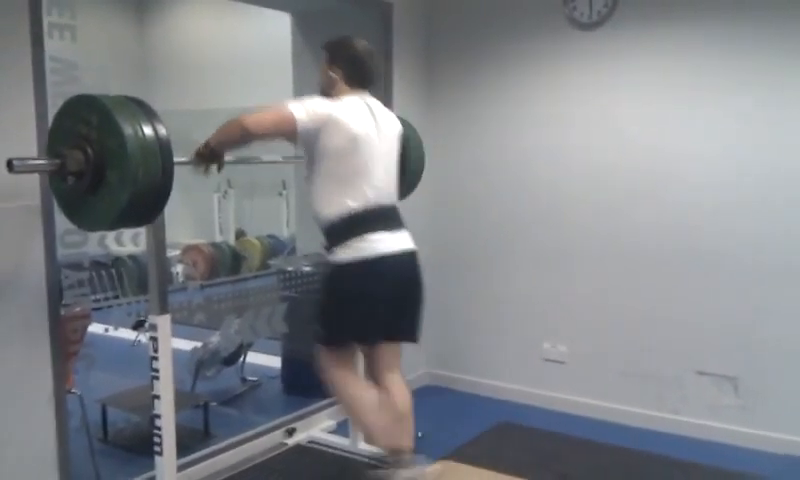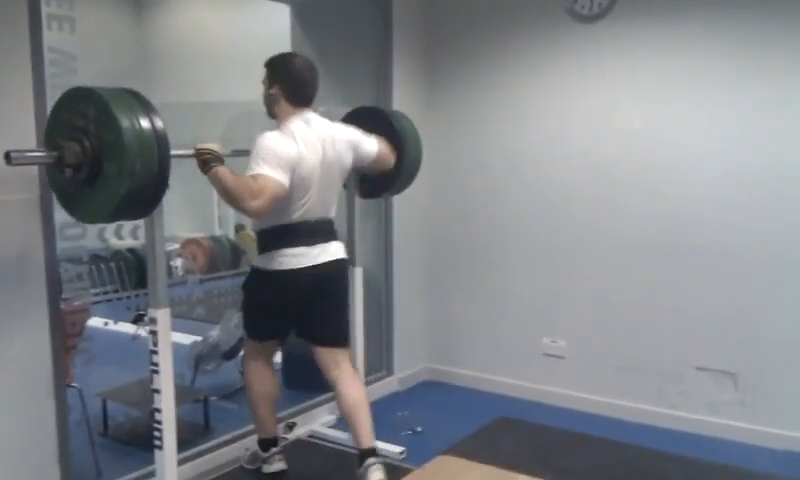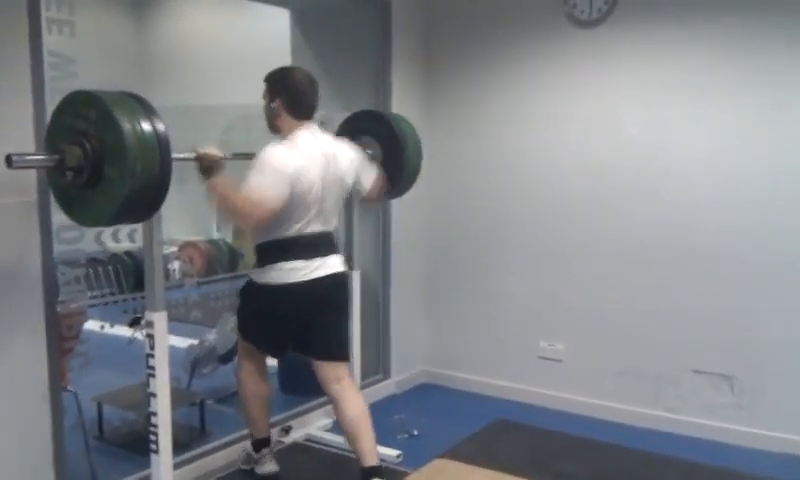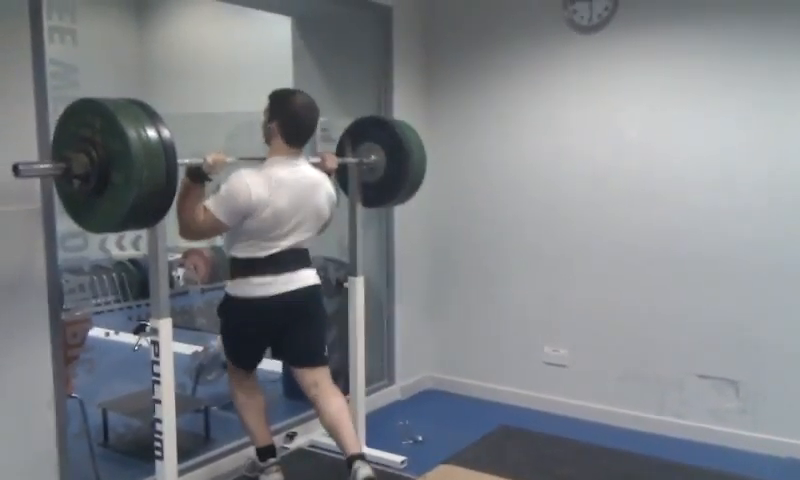
dt=0.5s
person 1, frame 1
left shoulder: (326, 113)
right shoulder: (387, 118)
left elbow: (250, 125)
left wrist: (209, 149)
left hip: (360, 261)
right hip: (401, 255)
left knee: (335, 363)
right knee: (387, 370)
person 1, frame 2
left shoulder: (276, 143)
right shoulder: (342, 135)
left elbow: (255, 201)
right elbow: (387, 158)
left wrist: (213, 165)
left hip: (282, 269)
right hip: (331, 262)
left knee: (257, 355)
right knee: (338, 365)
person 1, frame 3
left shoulder: (279, 157)
right shoulder: (343, 151)
left elbow: (249, 216)
right elbow: (375, 190)
left wrist: (213, 172)
left hip: (279, 282)
right hip: (330, 277)
left knee: (250, 358)
right knee: (339, 381)
person 1, frame 4
left shoulder: (247, 184)
right shoulder: (322, 184)
left elbow: (192, 227)
left wrist: (197, 176)
left hip: (251, 298)
right hip: (302, 290)
left knee: (242, 376)
right knee: (319, 384)
